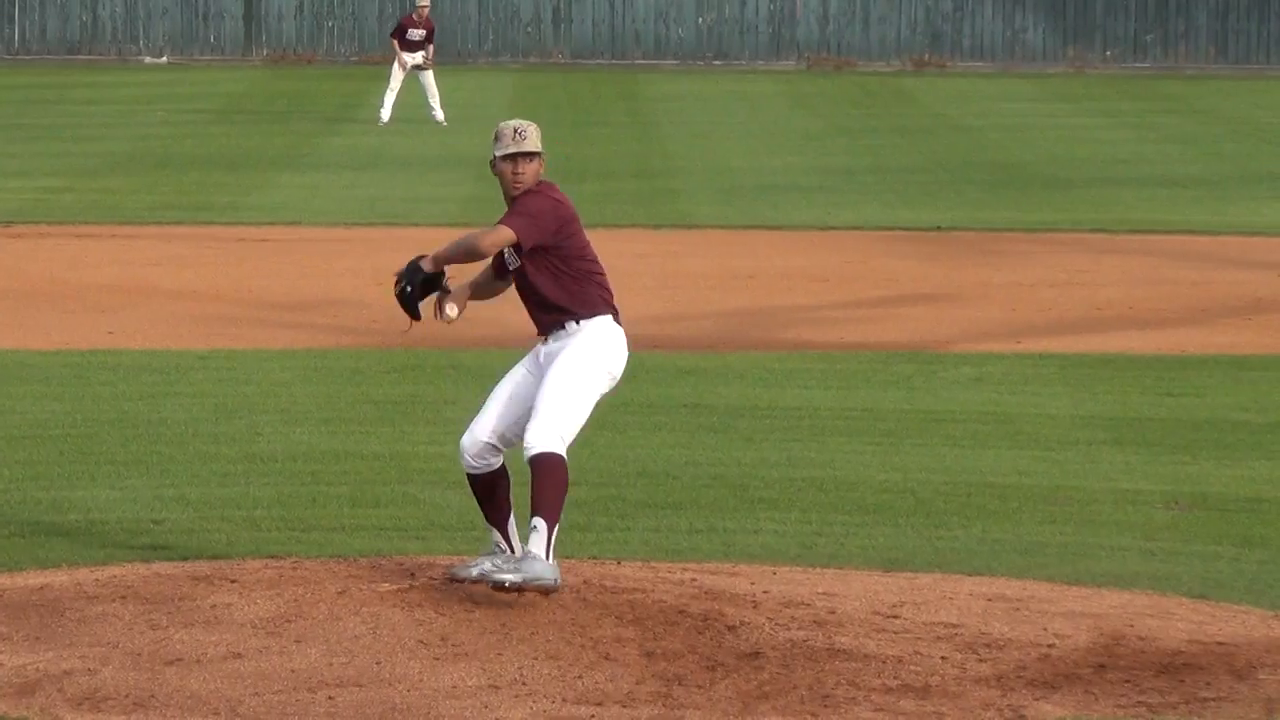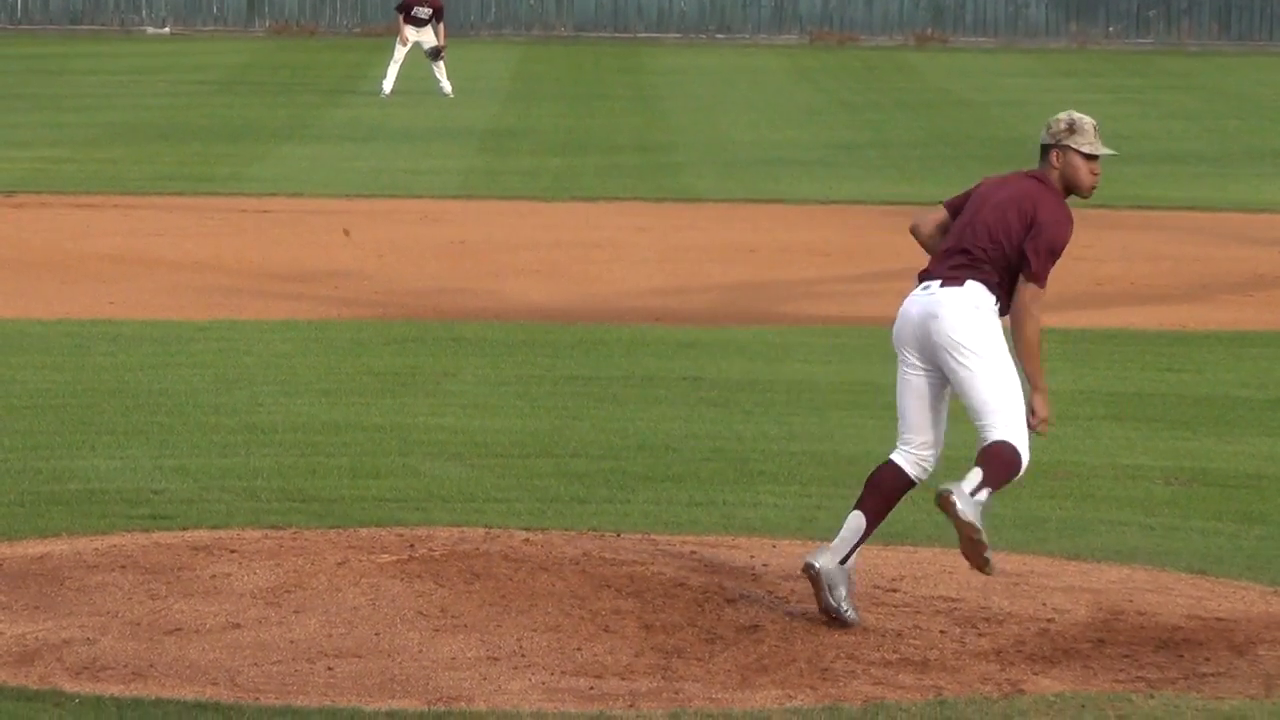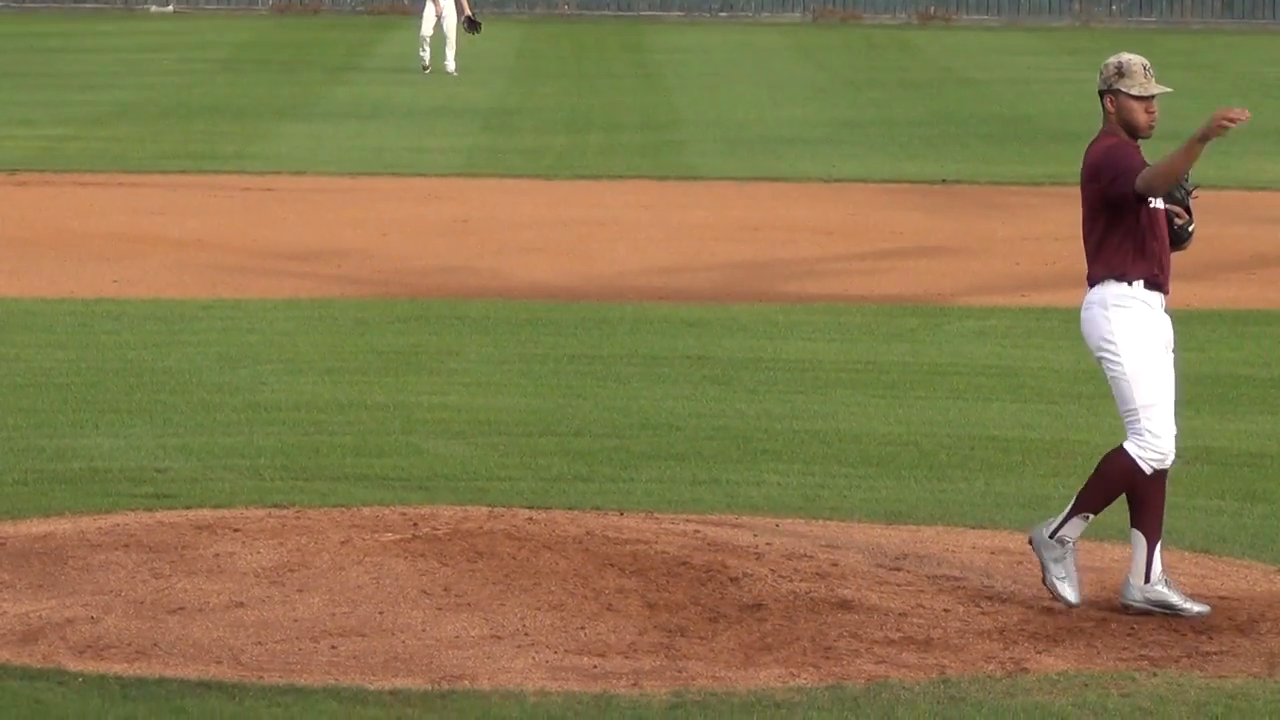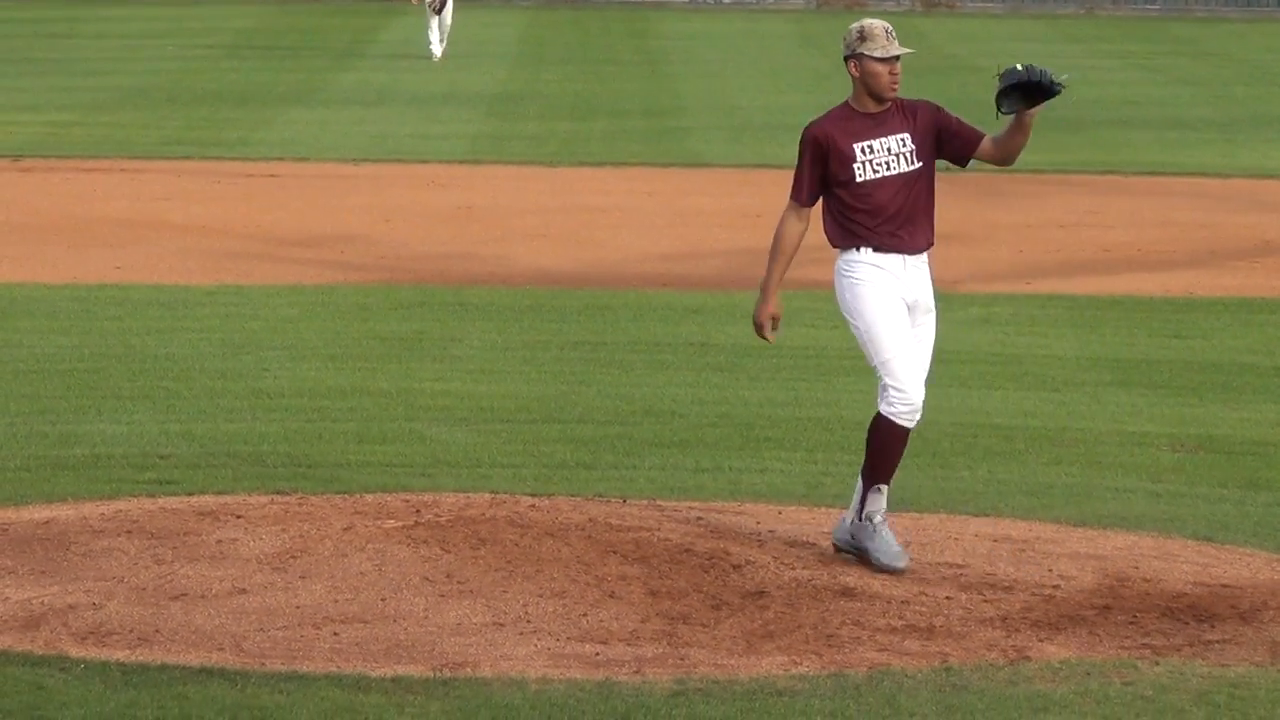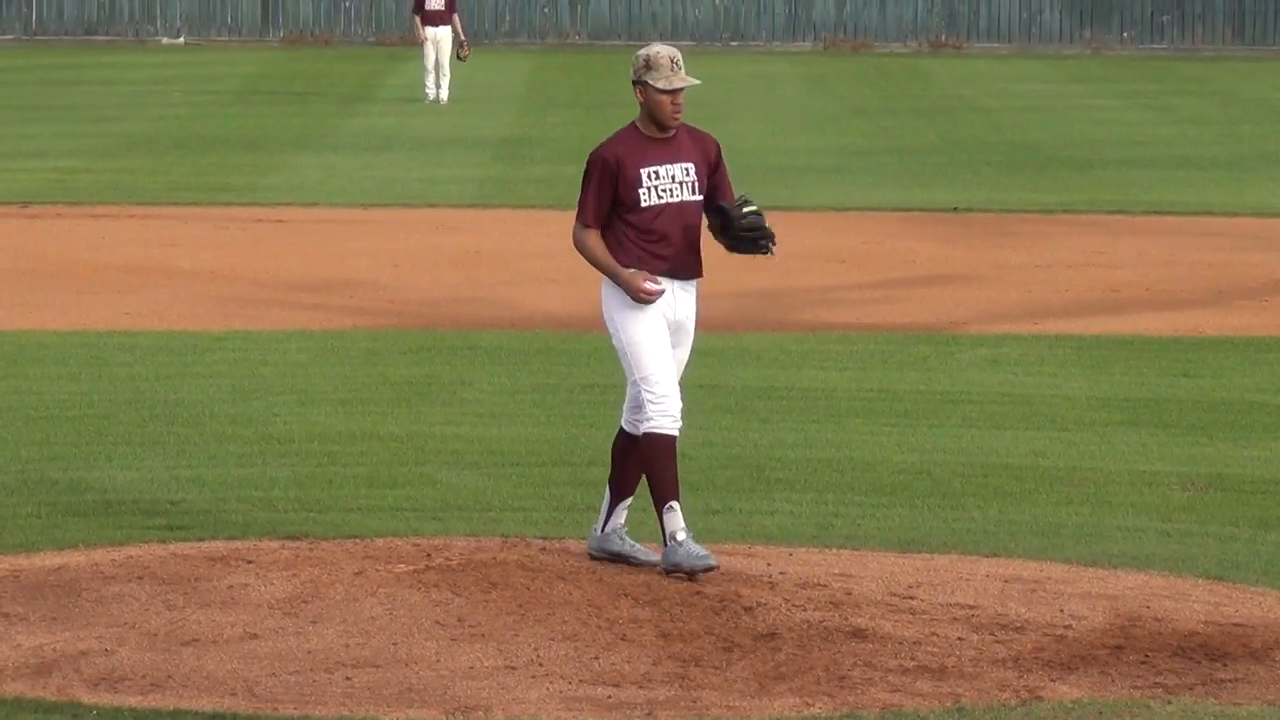
dt=1s
person 1, frame 1
left shoulder: (544, 202)
right shoulder: (510, 233)
left elbow: (485, 242)
right elbow: (491, 281)
left wrist: (437, 255)
right wrist: (453, 293)
left hip: (592, 340)
right hip: (552, 347)
left knee: (542, 441)
right knee: (475, 446)
left ankle: (539, 556)
right ankle: (505, 547)
person 1, frame 2
left shoulder: (996, 185)
right shoulder: (1050, 213)
left elbow: (922, 226)
right elbow: (1024, 309)
right wrist: (1035, 390)
left hip: (916, 311)
right hip: (964, 312)
left knee: (915, 454)
right knee: (1009, 440)
left ankle: (834, 561)
right ankle: (967, 497)
person 1, frame 3
left shoulder: (1132, 156)
right shoulder: (1109, 152)
right elbow: (1160, 181)
left wrist: (1177, 229)
right wrist: (1205, 134)
left hip: (1148, 309)
right hip: (1121, 309)
left knee: (1158, 445)
right knee: (1151, 443)
left ankle: (1146, 582)
right ankle: (1060, 533)
person 1, frame 4
left shoulder: (922, 116)
right shoulder: (825, 133)
left elbow: (999, 154)
right elbow: (795, 214)
left wrist: (1025, 113)
right wrist: (769, 291)
left hip: (916, 273)
right hip: (863, 271)
left knee: (905, 403)
right knee: (902, 393)
left ankle: (857, 523)
right ankle: (875, 514)
person 1, frame 5
left shoulder: (705, 147)
right shoulder: (613, 153)
right elbow: (584, 232)
right wrist: (623, 275)
left hip: (683, 294)
right hip: (632, 294)
left knee: (643, 413)
right knee: (663, 407)
left ankle: (609, 529)
right ankle: (675, 538)
